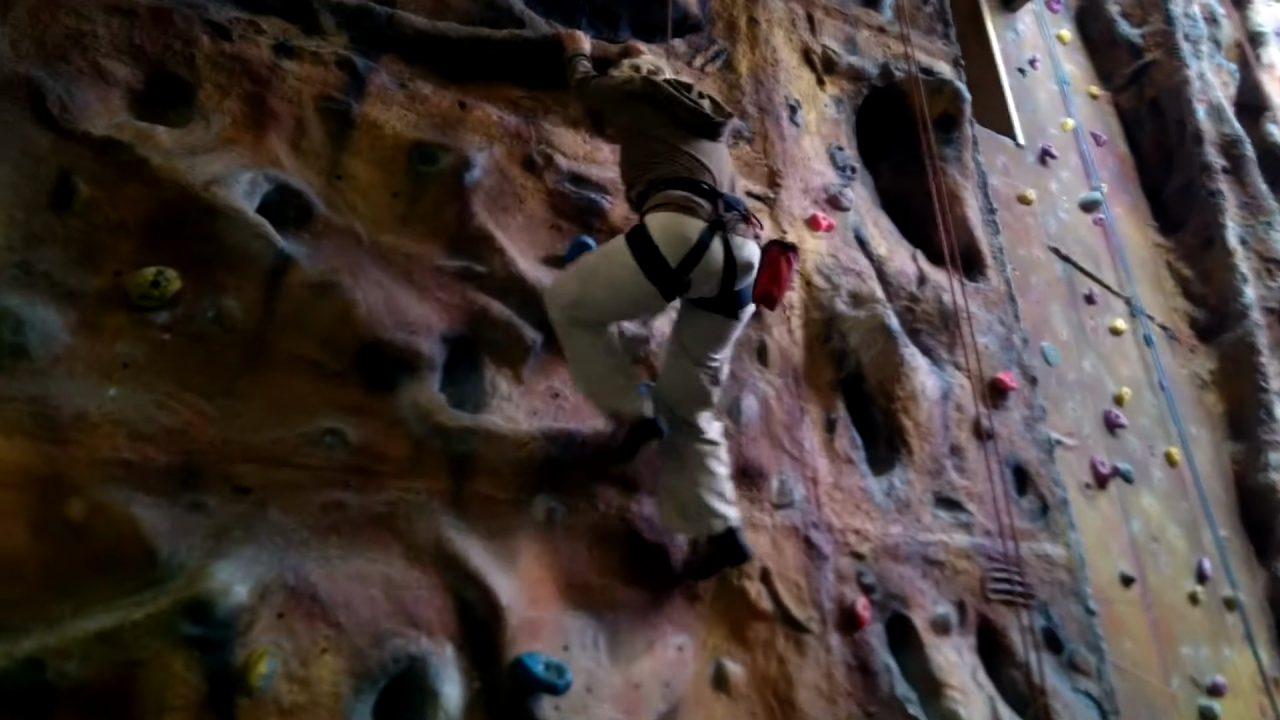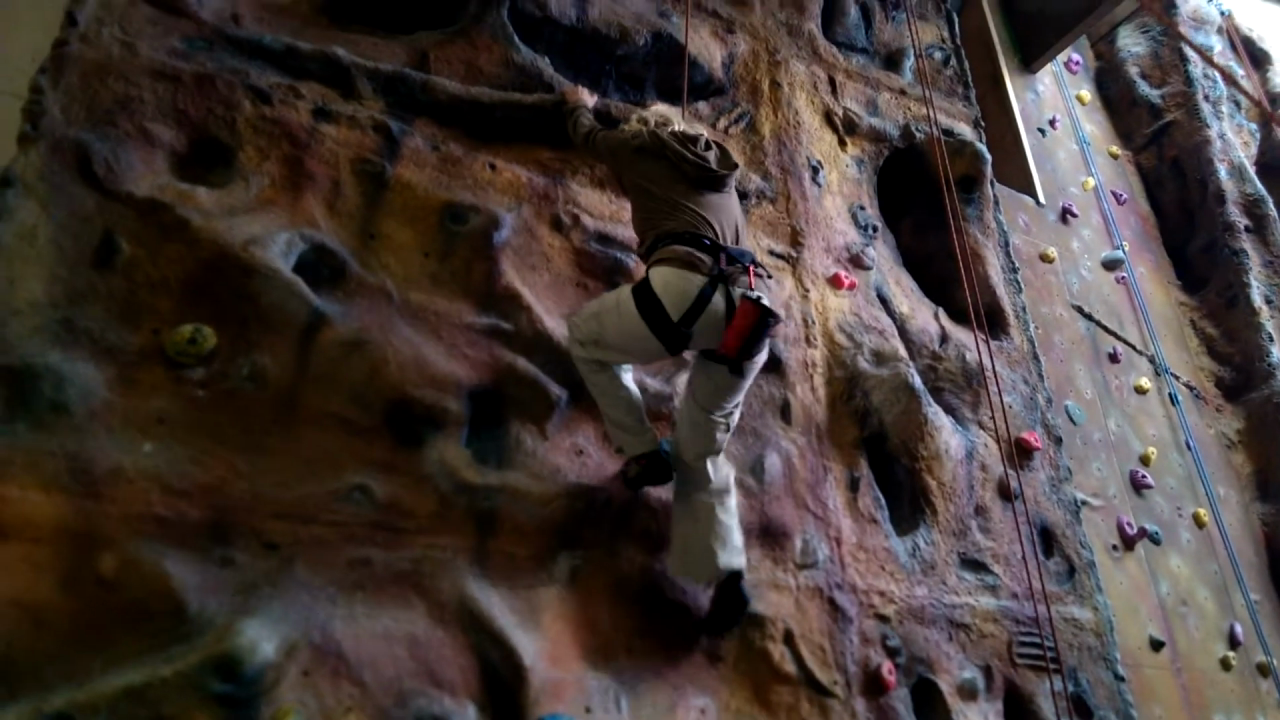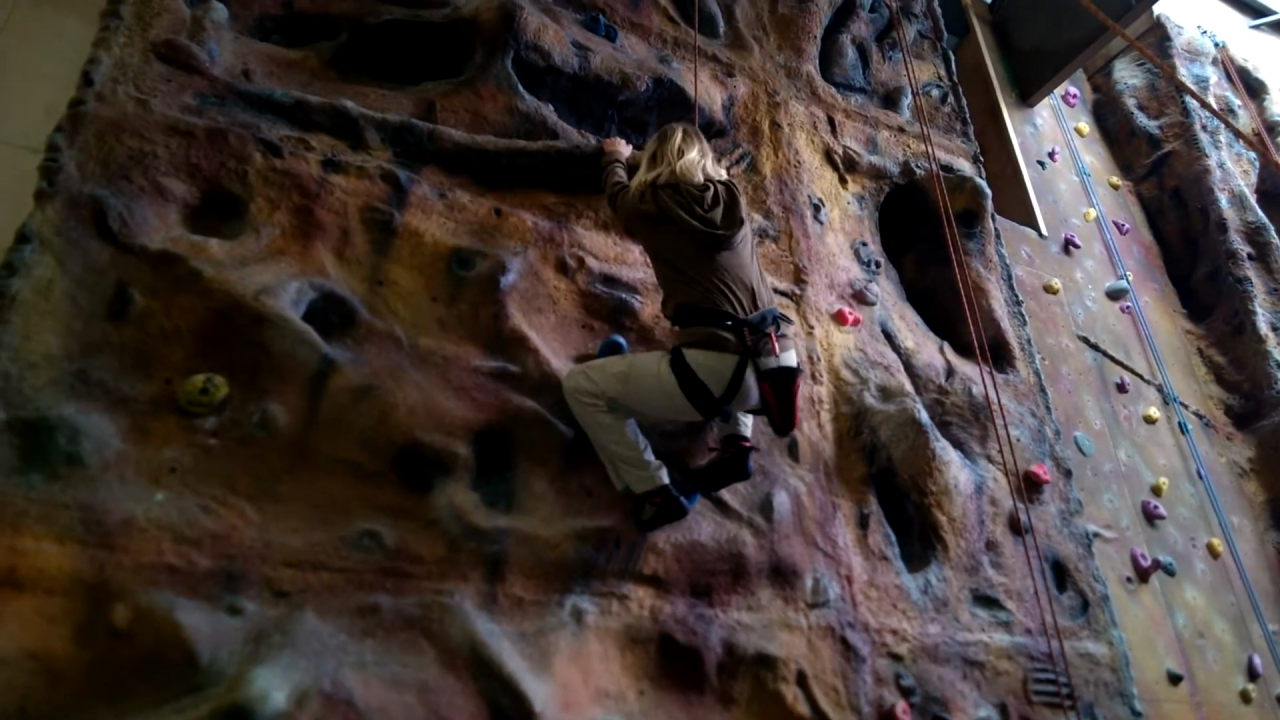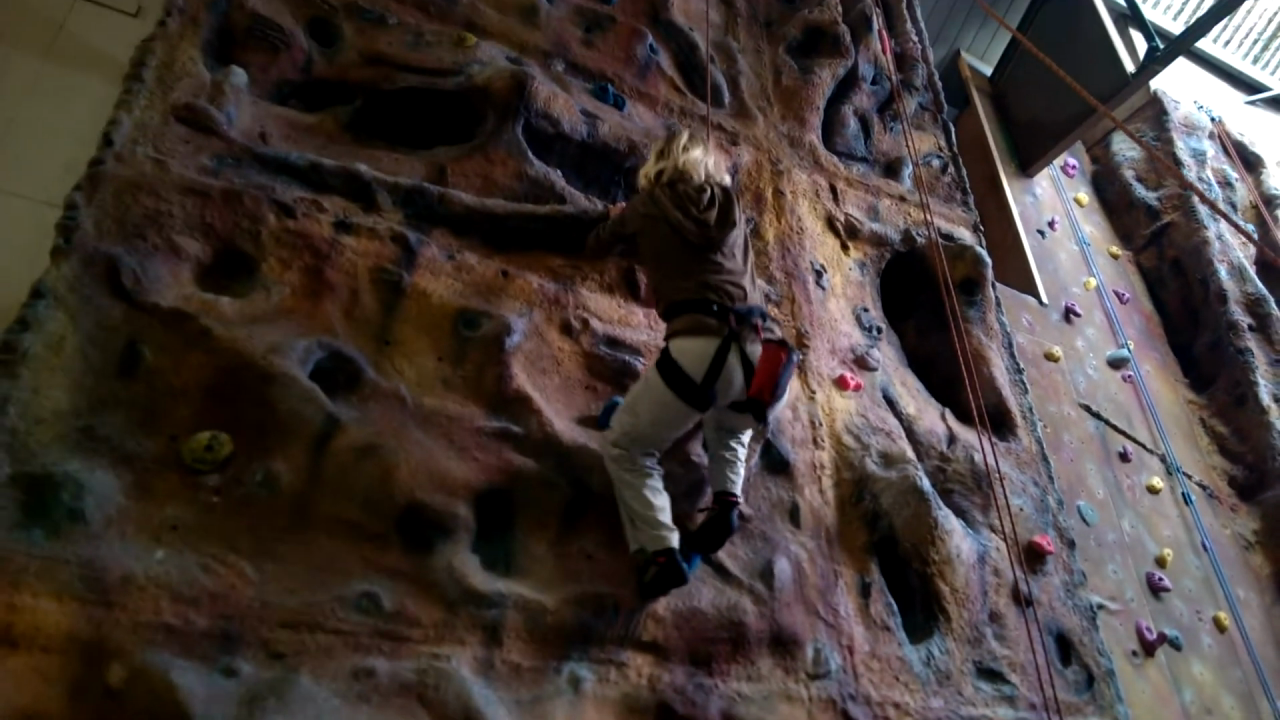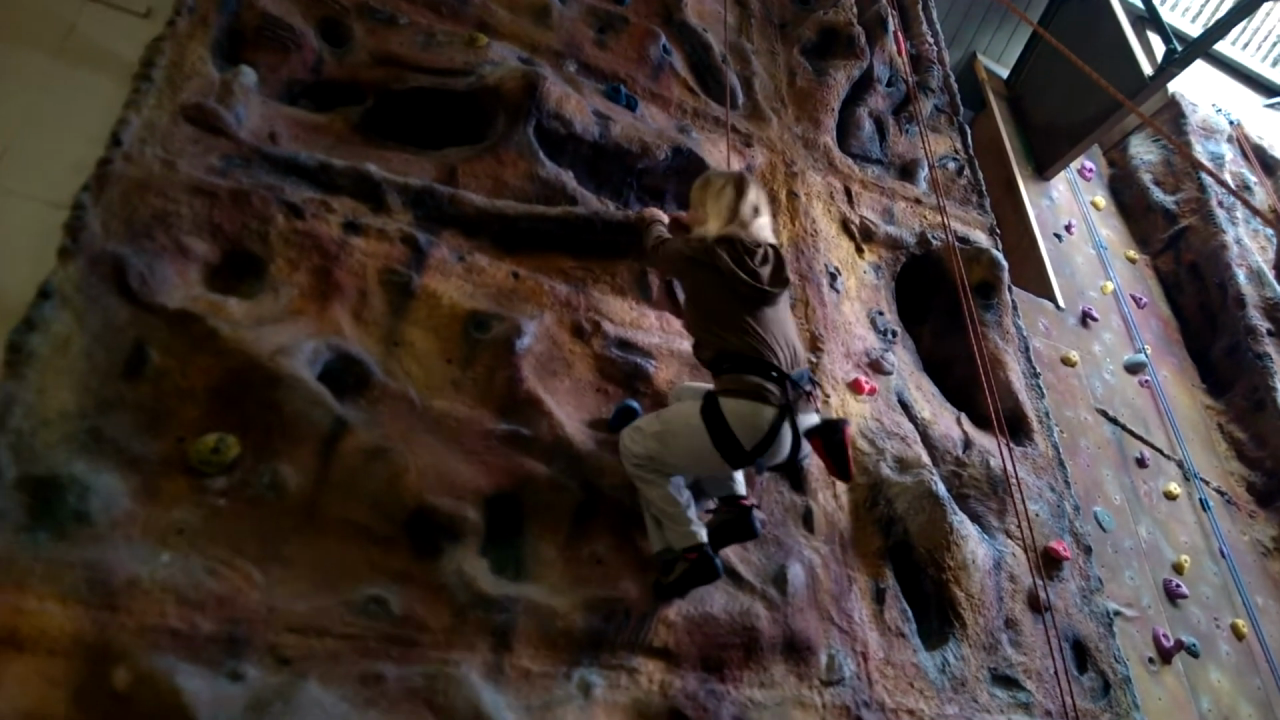
dt=1s
person 1, frame 1
left shoulder: (636, 95)
right shoulder: (707, 115)
left elbow: (585, 85)
left wrist: (578, 51)
right wrist: (651, 63)
left hip: (678, 231)
right hip: (739, 251)
left knee: (566, 301)
right knee: (689, 404)
left ankle: (633, 411)
right ankle: (720, 531)
person 1, frame 2
left shoulder: (642, 146)
right shoulder: (718, 166)
left elbow: (588, 135)
left wrist: (579, 105)
left hip: (683, 290)
right hip: (745, 309)
left knee: (585, 333)
right knee: (701, 454)
left ankle: (643, 451)
right ankle: (725, 577)
person 1, frame 3
left shoulder: (648, 207)
right shoulder: (732, 199)
left elbow: (617, 192)
left wrist: (615, 156)
left hip: (716, 370)
right hip: (777, 366)
left knee: (583, 386)
left ankle: (656, 491)
right ankle: (736, 444)
person 1, frame 4
left shoulder: (648, 207)
right shoulder: (728, 206)
left elbow: (596, 246)
left wrist: (621, 224)
left hip: (700, 350)
right hip: (763, 351)
left knee: (625, 447)
right knee: (729, 420)
left ankle: (661, 553)
right ankle: (726, 502)
person 1, frame 5
left shoulder: (698, 255)
right shoulder: (768, 257)
left elbow: (657, 249)
left wrist: (656, 222)
right wrist: (690, 227)
left hip: (752, 416)
right hip: (799, 423)
left knee: (637, 446)
right knee: (687, 402)
left ankle: (691, 551)
right ankle: (736, 505)
